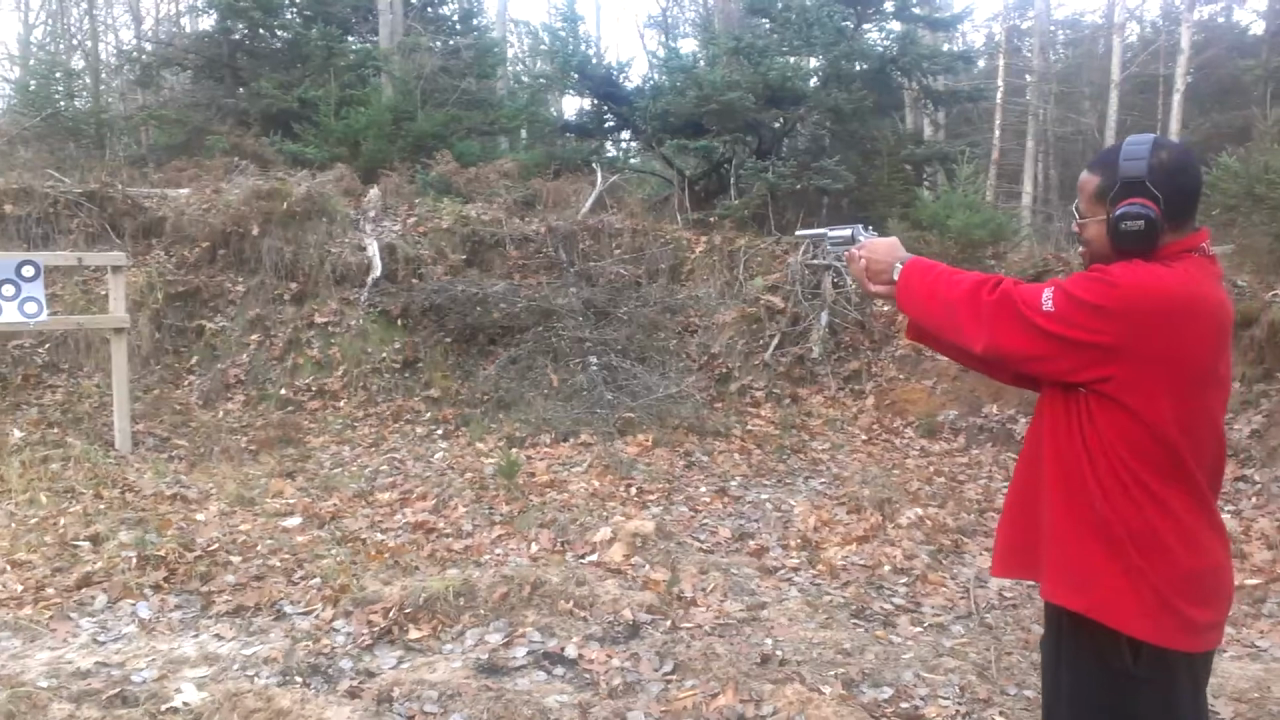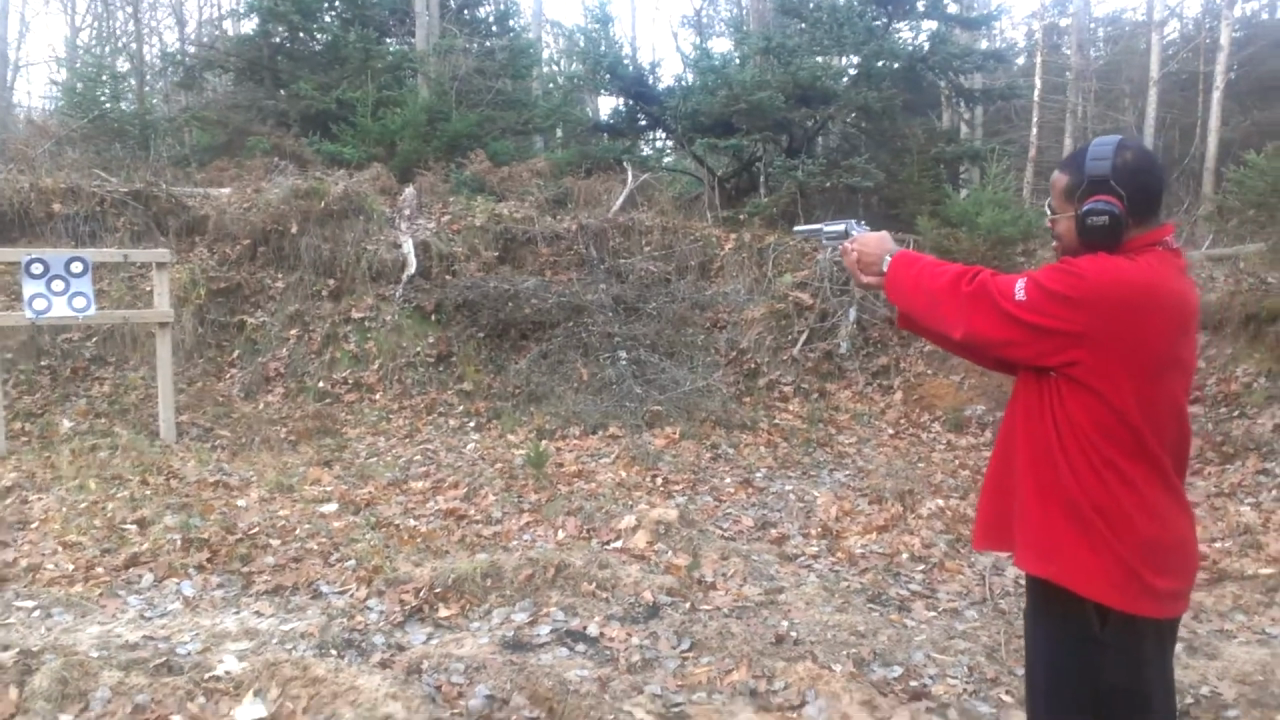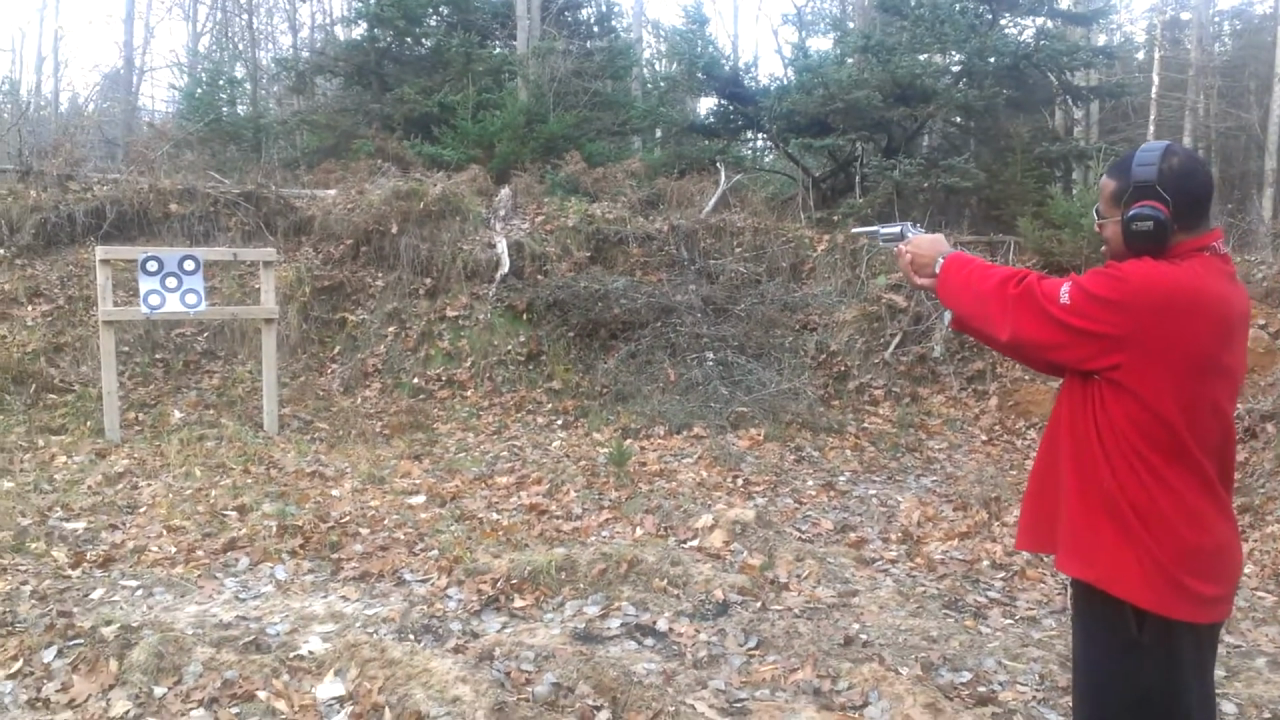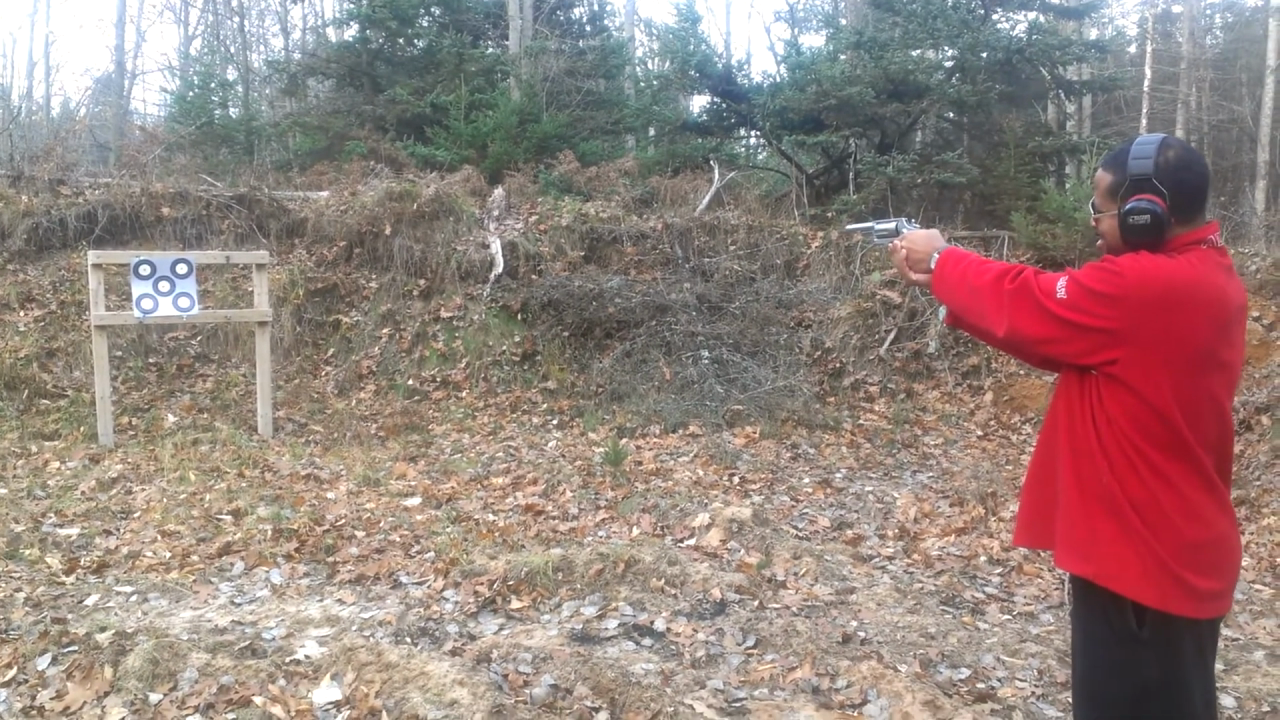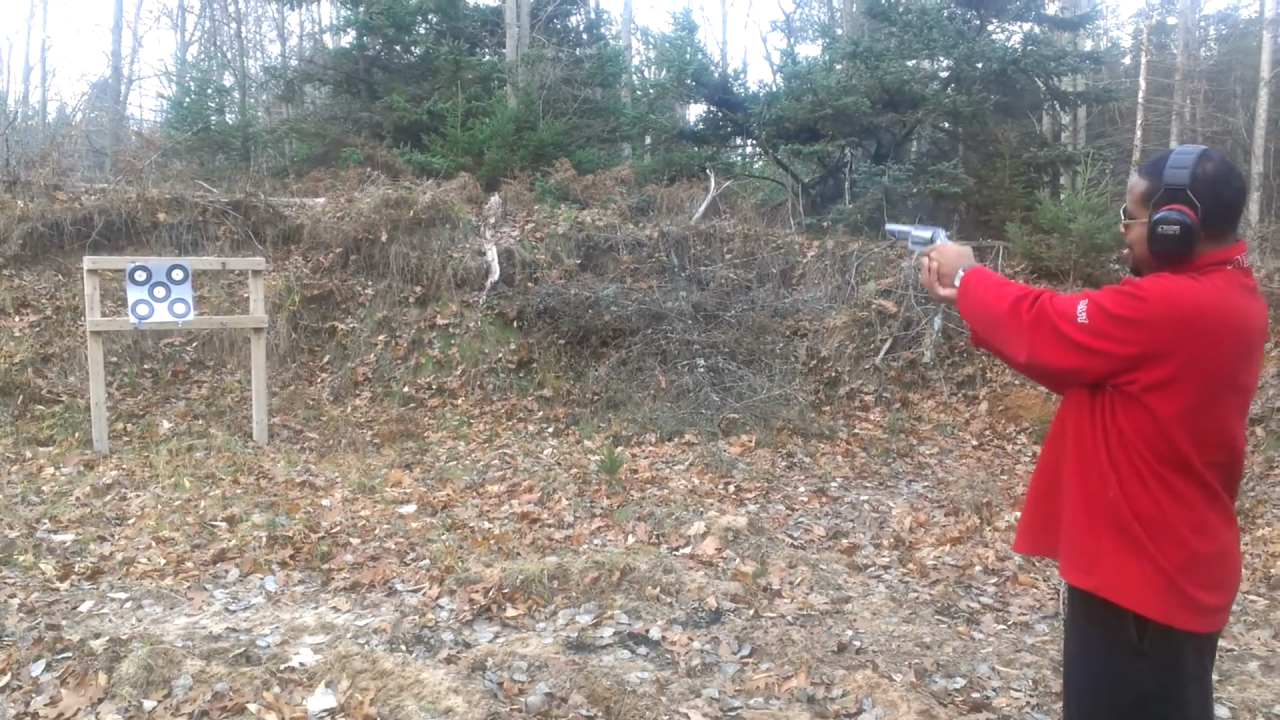
dt=1s
person 1, frame 1
left shoulder: (1139, 299)
right shoulder: (1178, 285)
left elbow: (1006, 319)
right elbow: (1030, 340)
left wrist: (903, 271)
right wrist: (911, 291)
left hip: (1137, 590)
right hip: (1139, 576)
person 1, frame 2
left shoulder: (1106, 288)
right shoulder: (1152, 277)
left elbow: (984, 306)
right elbow: (1012, 328)
left wrist: (891, 263)
right wrist: (900, 283)
left hip: (1106, 560)
right hip: (1123, 551)
person 1, frame 3
left shoulder: (1148, 292)
right shoulder: (1206, 280)
left elbow: (1030, 309)
right elbow: (1061, 328)
left wrist: (945, 264)
right wrist: (954, 283)
left hip: (1147, 563)
right hip: (1174, 554)
person 1, frame 4
left shoulder: (1144, 286)
right shoulder: (1204, 274)
left elbow: (1027, 305)
right elbow: (1058, 322)
left wrist: (940, 259)
right wrist: (949, 280)
left hip: (1147, 559)
right hip: (1174, 549)
person 1, frame 5
left shoulder: (1167, 307)
right shoulder: (1226, 295)
left elbow: (1046, 331)
right elbow: (1078, 343)
left wrist: (966, 276)
right wrist: (973, 296)
left hip: (1147, 573)
right hip: (1173, 563)
